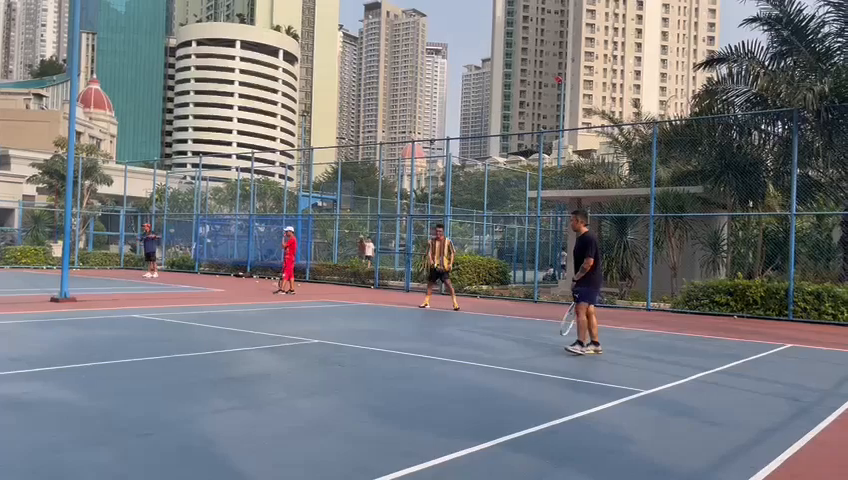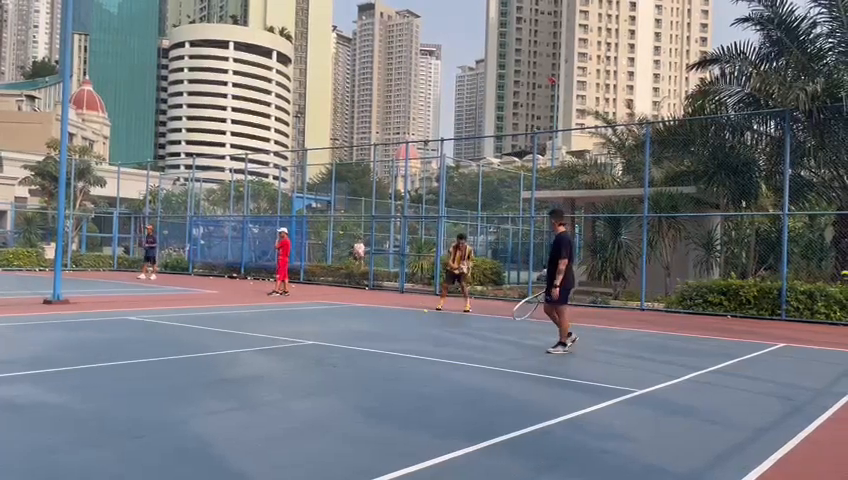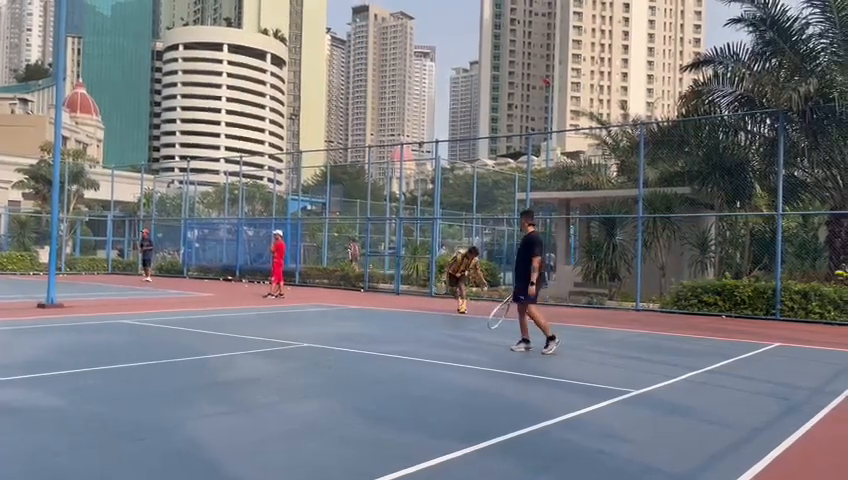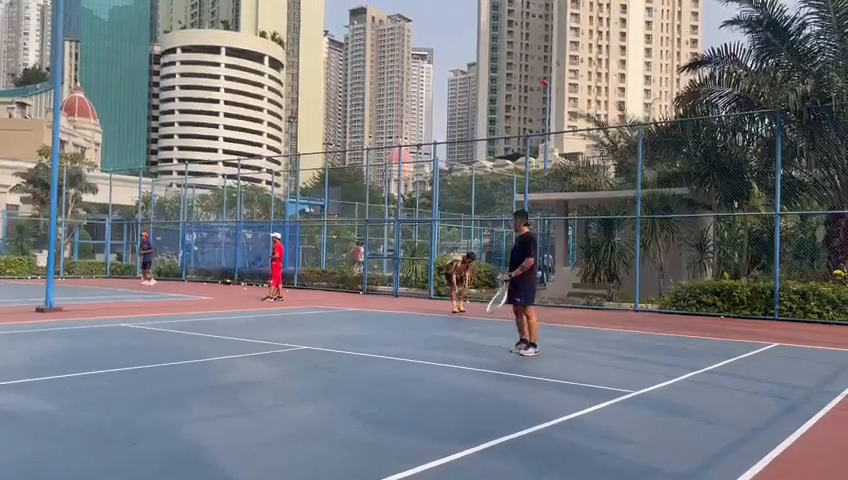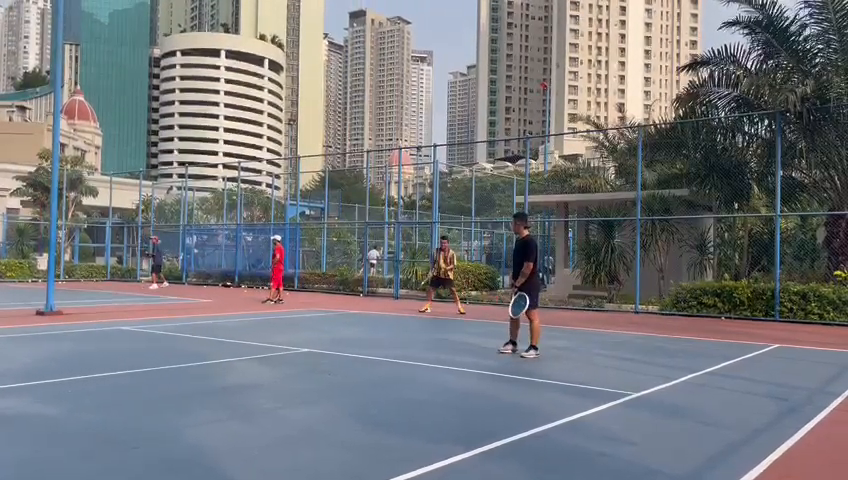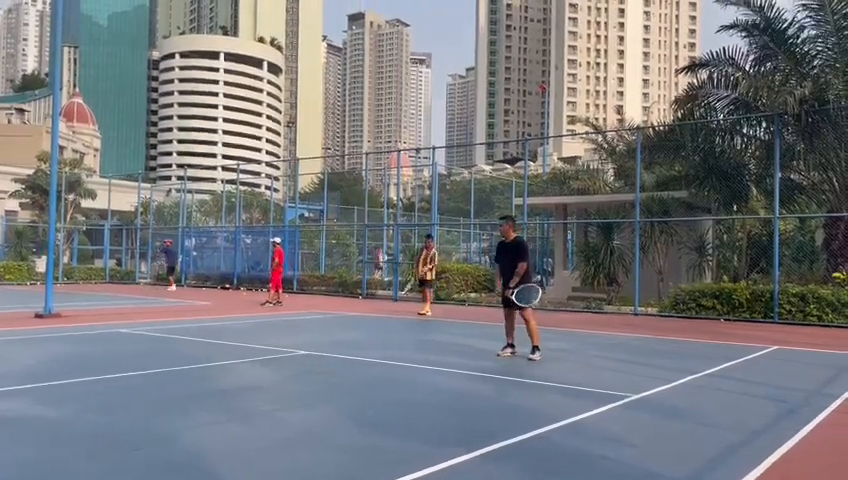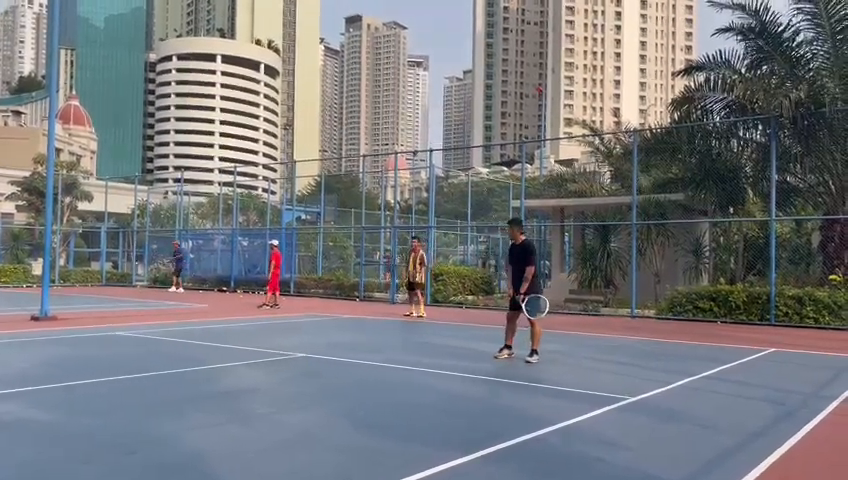
dt=0.7s
person 1, frame 1
left shoulder: (589, 238)
right shoulder: (580, 238)
left elbow: (589, 263)
left wrist: (575, 279)
right wrist: (577, 279)
left hip: (588, 282)
right hip: (585, 282)
left knee: (580, 310)
right knee: (589, 312)
left ankle: (580, 343)
right ankle: (595, 344)
person 1, frame 2
left shoulder: (562, 238)
right shoulder: (561, 237)
left elbow: (563, 264)
left wrist: (556, 285)
right wrist: (553, 284)
left hip: (561, 283)
right hip: (557, 282)
left knee: (560, 312)
right knee: (548, 309)
left ankle: (563, 344)
right ankle: (568, 335)
person 1, frame 3
left shoulder: (534, 238)
right shoulder: (526, 238)
left elbow: (536, 262)
left wrist: (532, 283)
right wrist: (518, 282)
left hip: (529, 282)
right hip: (521, 281)
left knee: (531, 311)
right knee: (521, 311)
left ankle: (552, 338)
right ankle: (525, 341)
person 1, frame 4
left shoulder: (529, 238)
right shoulder: (518, 238)
left elbow: (529, 262)
left wrist: (511, 274)
right wrist: (510, 275)
left hip: (526, 282)
right hip: (516, 282)
left knee: (529, 313)
right knee: (517, 312)
left ankle: (533, 346)
right ankle: (523, 341)
person 1, frame 5
left shoulder: (529, 242)
right shoulder: (519, 241)
left elbow: (528, 267)
left wrist: (517, 284)
right wrist: (513, 281)
left hip: (529, 285)
right hip: (518, 285)
left knee: (532, 316)
left ankle: (534, 348)
right ankle: (512, 343)
person 1, frame 6
left shoulder: (520, 243)
right shoulder: (501, 245)
left elbow: (522, 267)
right elbow: (498, 266)
left wrist: (511, 285)
right wrist: (499, 284)
left hip: (522, 286)
right hip: (507, 287)
left knee: (527, 316)
right knee: (508, 315)
left ankle: (536, 348)
right ankle: (510, 346)
person 1, frame 7
left shoulder: (528, 246)
right shoulder: (512, 247)
left elbow: (530, 271)
left wrist: (522, 291)
right wrist: (511, 287)
left hip: (530, 290)
right hip: (516, 290)
left knee: (533, 320)
right knee: (510, 318)
left ankle: (534, 352)
right ankle: (508, 348)
